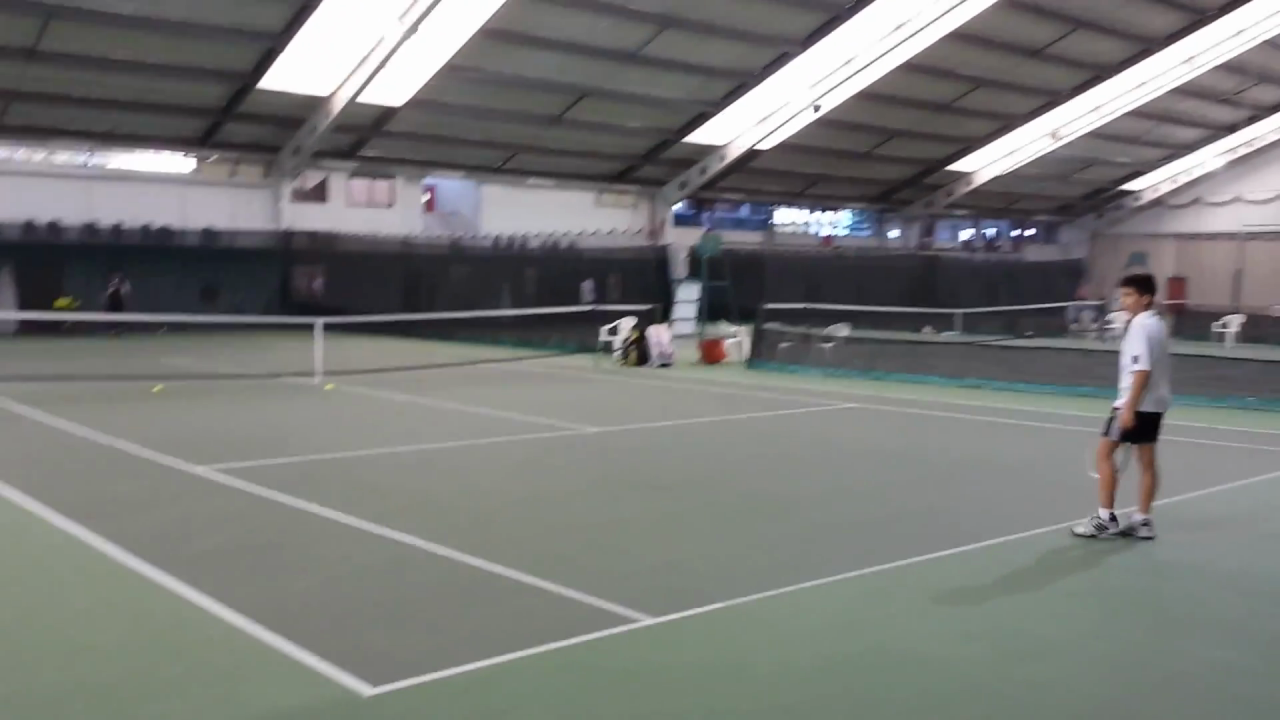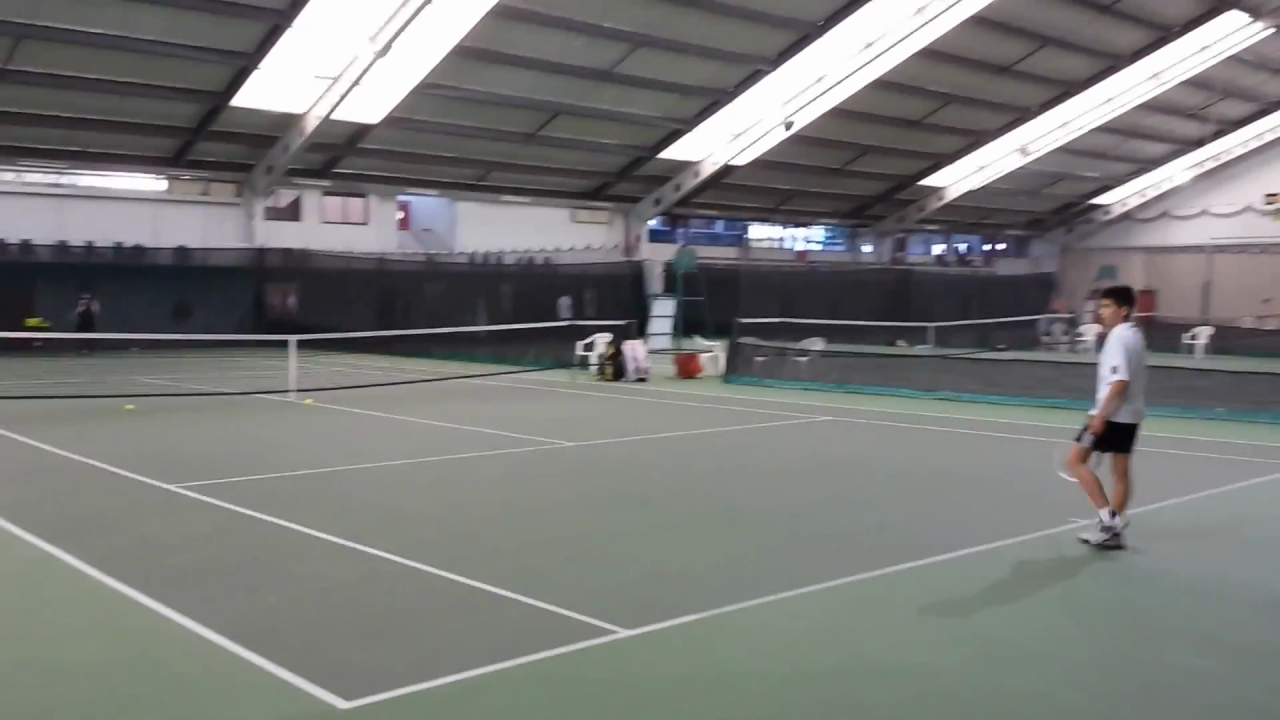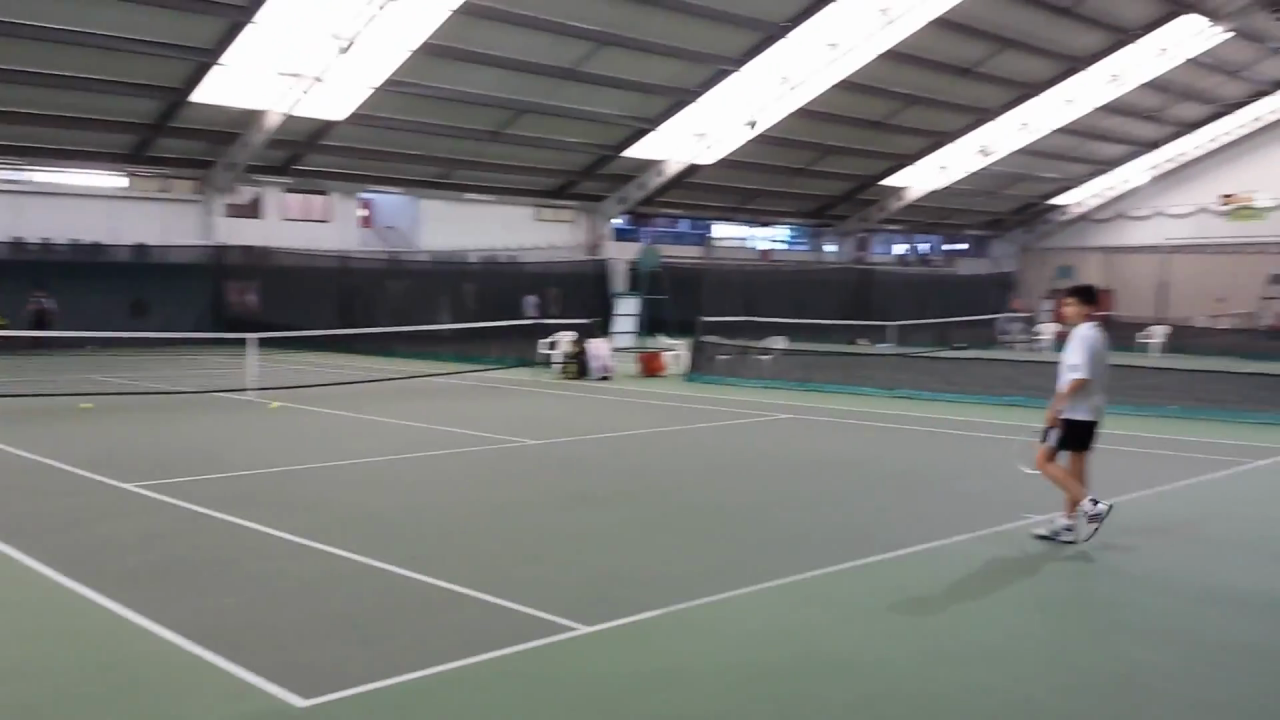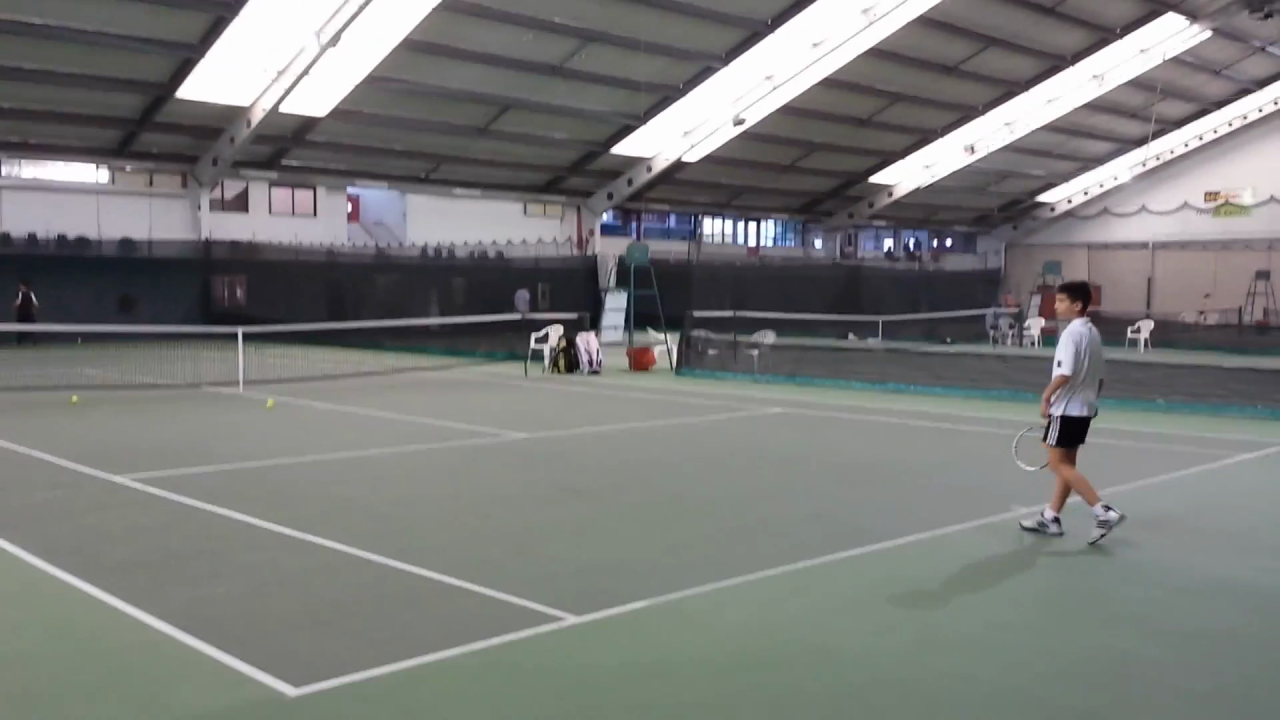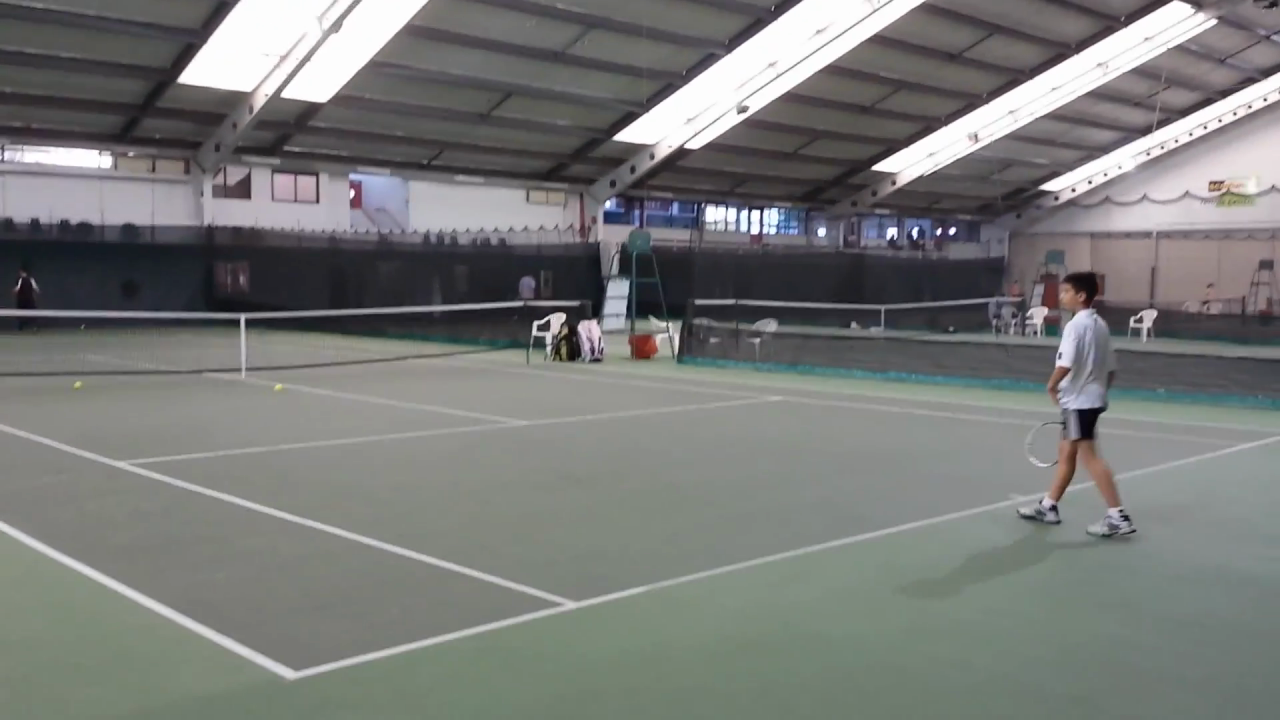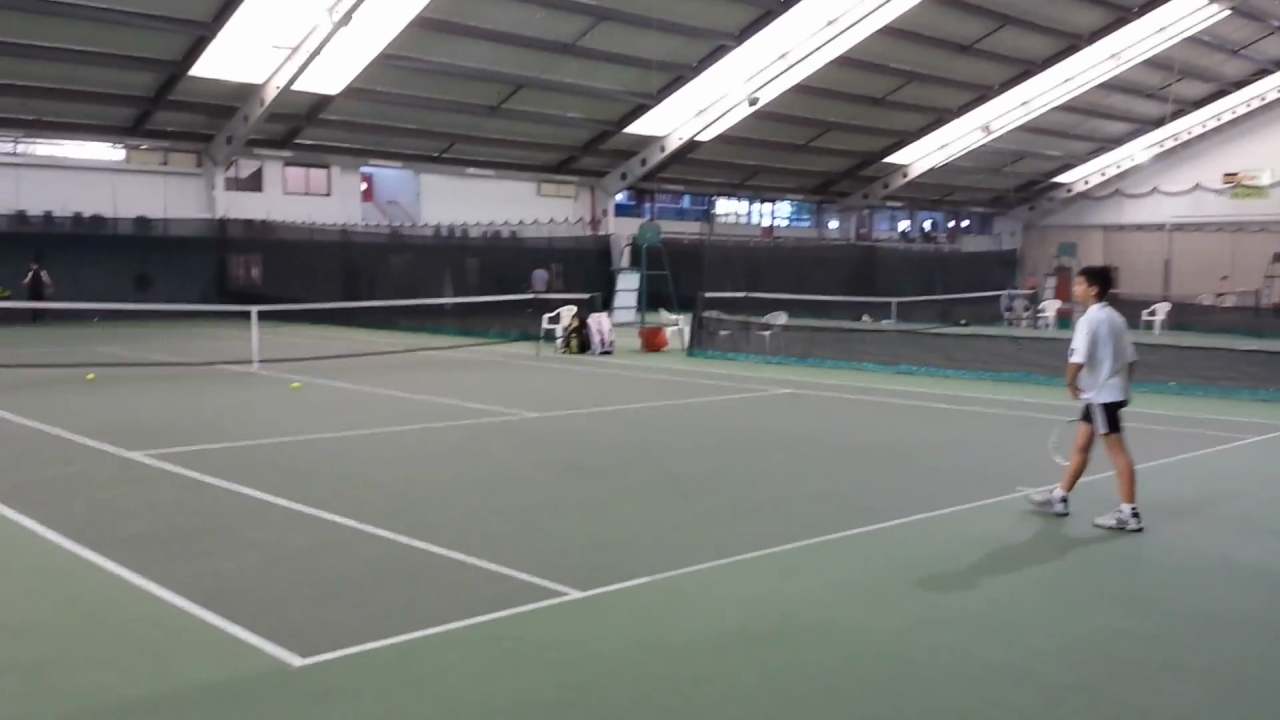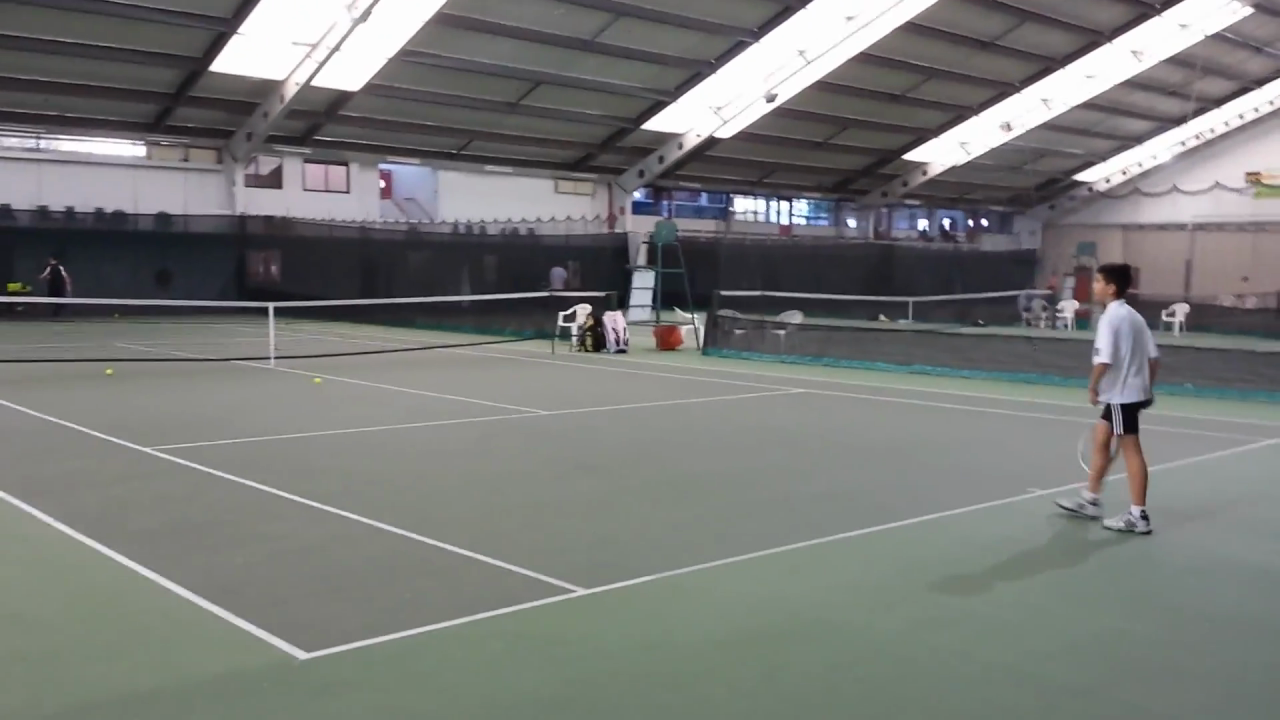
dt=0.1s
person 1, frame 1
left shoulder: (1140, 326)
right shoulder: (1158, 325)
left elbow: (1141, 370)
left wrist: (1129, 406)
left hip: (1136, 404)
right hip: (1155, 403)
left knee: (1104, 453)
right knee: (1146, 460)
left ankle: (1104, 517)
right ankle: (1143, 520)
person 1, frame 2
left shoulder: (1118, 337)
right shoulder: (1135, 336)
left elbow: (1120, 381)
left wrist: (1100, 413)
left hip: (1112, 415)
right hip: (1131, 414)
left knee: (1076, 460)
right knee: (1121, 471)
left ankle: (1108, 517)
right ankle: (1112, 528)
person 1, frame 3
left shoulder: (1080, 337)
right shoulder: (1099, 336)
left elbow: (1079, 379)
left wrist: (1054, 406)
left hip: (1072, 412)
right hip: (1090, 413)
left knee: (1044, 461)
right knee: (1076, 469)
left ankle: (1090, 506)
right ankle: (1065, 525)
person 1, frame 4
left shoulder: (1071, 332)
right shoulder: (1093, 333)
left elbow: (1064, 374)
right elbow: (1099, 376)
left wrist: (1045, 397)
left hip: (1067, 407)
right hip: (1084, 407)
left knee: (1059, 464)
right knee: (1066, 463)
left ankle: (1104, 511)
right ankle: (1051, 517)
person 1, frame 5
left shoulder: (1076, 325)
right shoulder: (1100, 325)
left elbow: (1064, 365)
right elbow: (1110, 369)
left wrist: (1051, 386)
left hip: (1079, 401)
right hip: (1092, 398)
left knee: (1089, 458)
right knee: (1067, 454)
left ankle: (1119, 517)
right ankle: (1048, 506)
person 1, frame 6
left shoulder: (1089, 320)
right shoulder: (1117, 318)
left elbow: (1077, 361)
right elbow: (1130, 360)
left wrist: (1072, 383)
right wrist: (1121, 387)
left hip: (1100, 394)
right hip: (1112, 392)
left knee: (1116, 450)
right knee: (1081, 444)
left ankle: (1129, 513)
right ankle: (1059, 497)
person 1, frame 7
left shoulder: (1110, 318)
right shoulder: (1134, 316)
left elbow: (1103, 361)
right elbow: (1152, 357)
left wrist: (1093, 387)
right wrist: (1148, 388)
left hip: (1121, 395)
right hip: (1134, 392)
left knee: (1130, 451)
right knee: (1100, 442)
left ankle: (1139, 515)
right ankle: (1089, 499)
